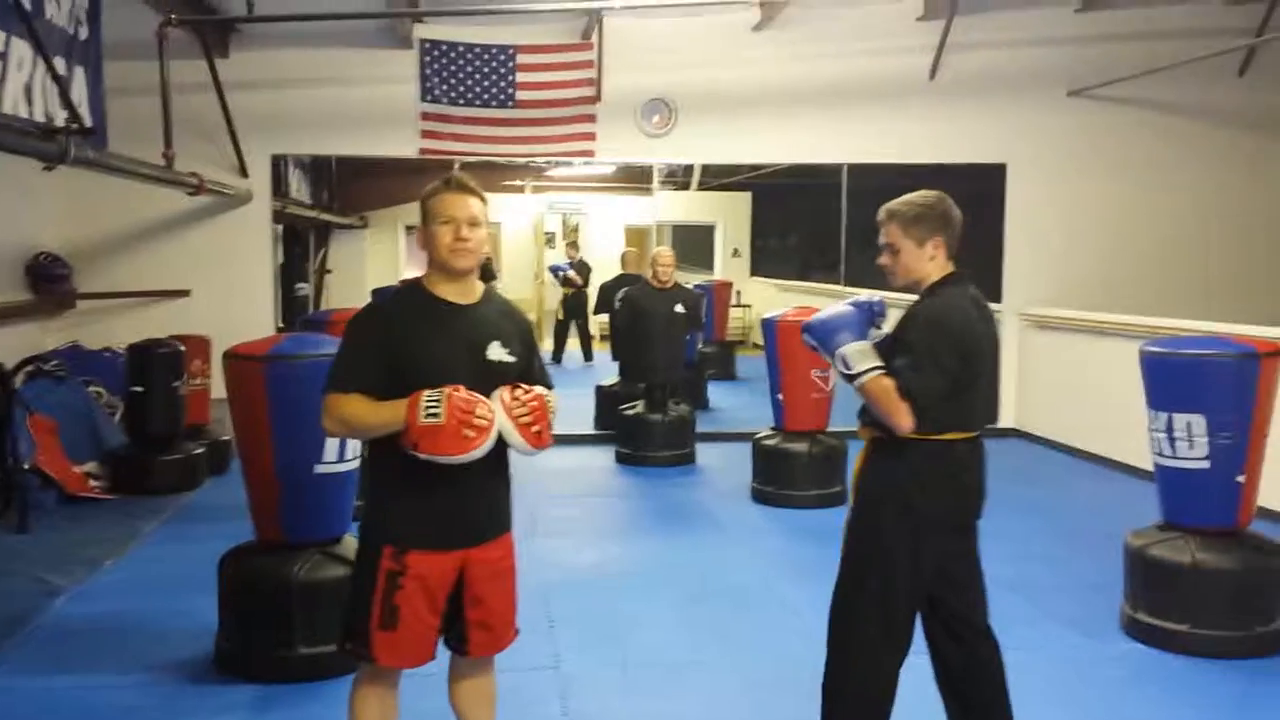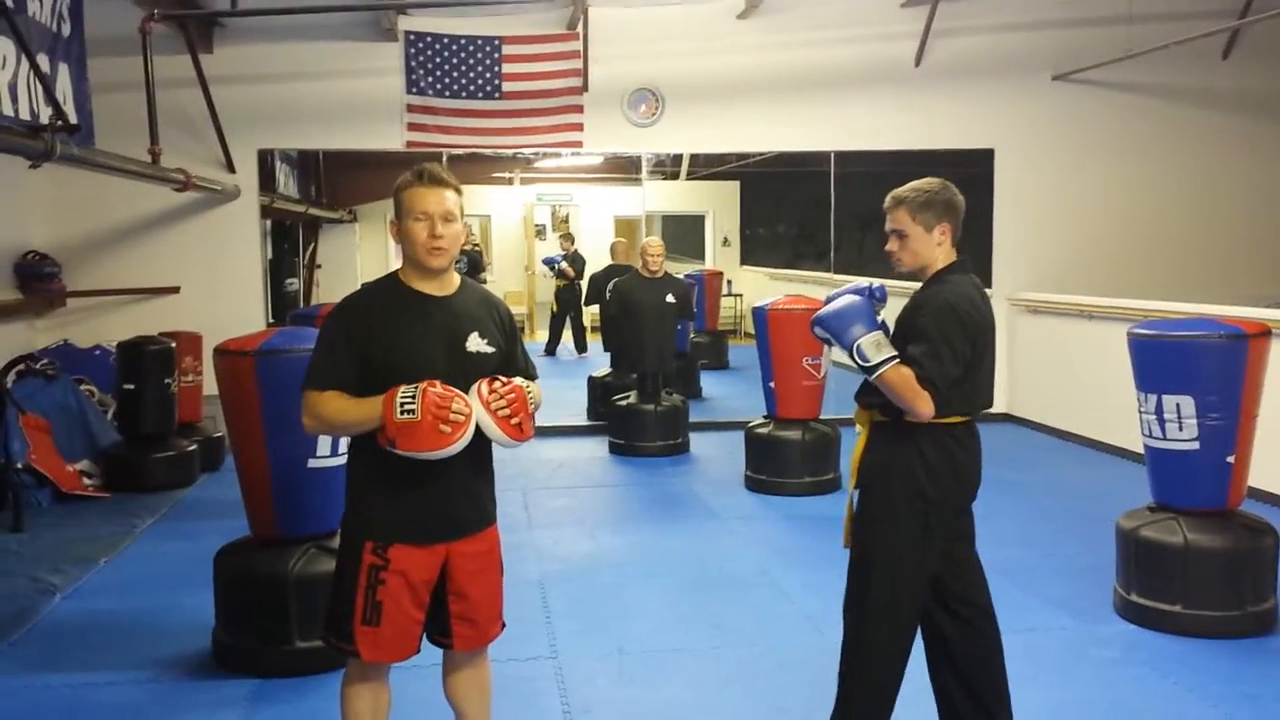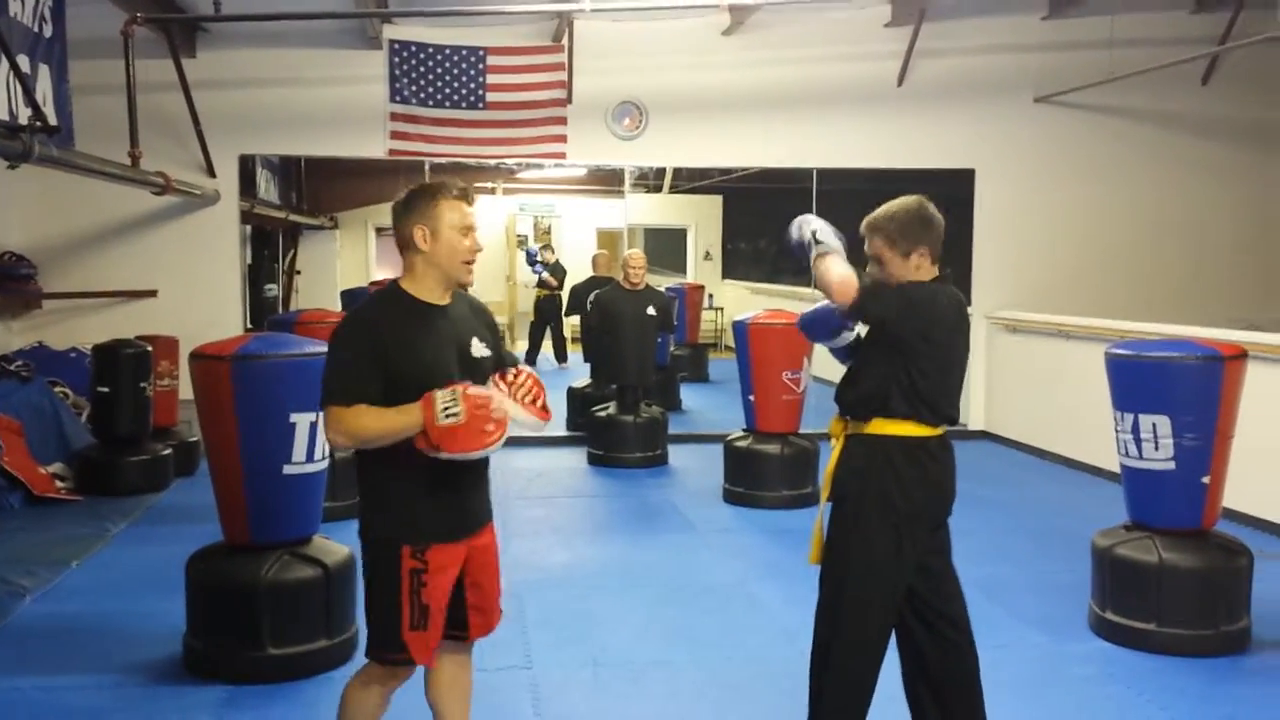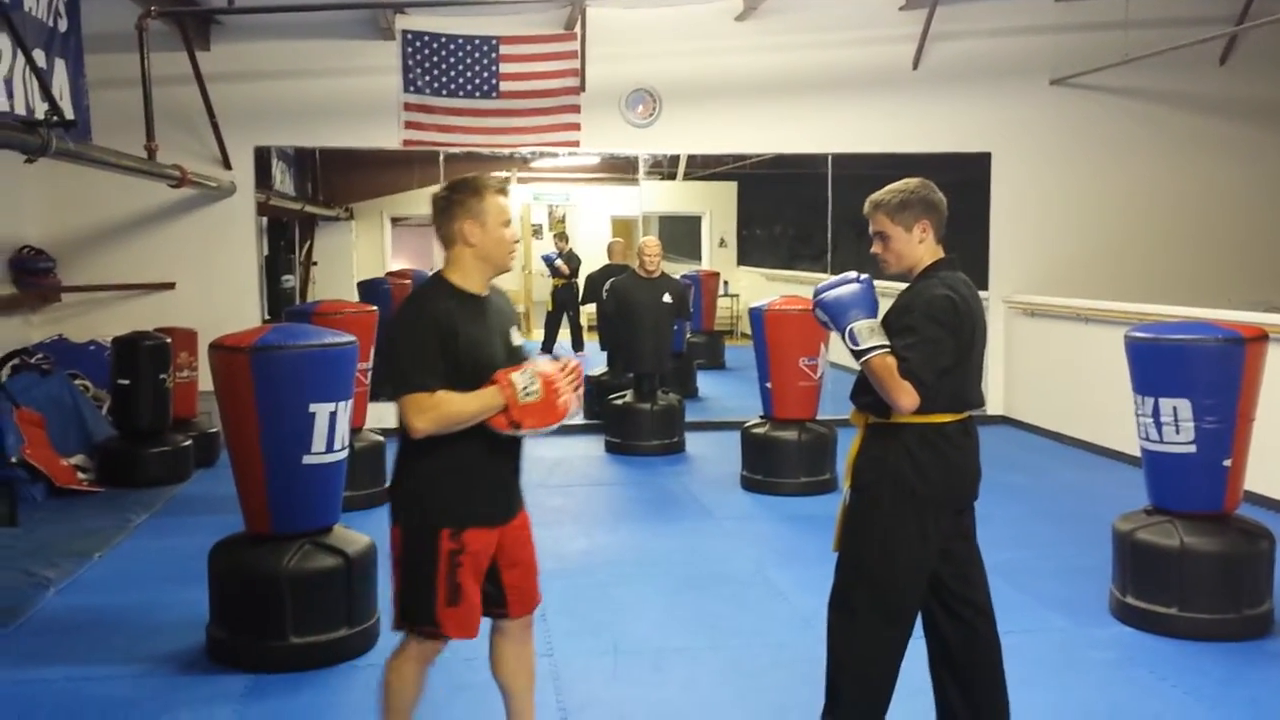
dt=1s
person 1, frame 1
left shoulder: (509, 319)
right shoulder: (384, 317)
left elbow: (540, 398)
right elbow: (337, 415)
left wrist: (538, 409)
right wrist: (413, 411)
left hip: (487, 524)
right hip: (406, 528)
left knee: (478, 652)
right knee: (383, 662)
person 1, frame 2
left shoulder: (490, 309)
right shoulder: (360, 312)
left elbow: (526, 390)
right elbow: (315, 412)
left wrist: (522, 401)
right wrist: (388, 407)
left hip: (472, 518)
right hip: (388, 524)
left knee: (471, 643)
right knee: (371, 656)
person 1, frame 3
left shoulder: (474, 314)
right shoulder: (369, 323)
left elbow: (510, 383)
right elbow: (342, 427)
left wrist: (522, 394)
right wrist: (428, 412)
left hip: (470, 516)
right hip: (405, 527)
left knee: (457, 641)
right knee: (397, 659)
person 1, frame 4
left shoulder: (499, 303)
right shoulder: (424, 312)
right elbow: (421, 416)
left wrist: (550, 382)
right wrist: (510, 393)
left hip: (500, 501)
right hip: (439, 510)
left knee: (516, 619)
right knee: (425, 635)
person 2, frame 1
left shoulder: (936, 317)
right shoulder: (966, 306)
left elbow: (903, 414)
left wrist: (852, 350)
right wrist: (871, 340)
left hip: (913, 483)
right hip: (948, 478)
left knee: (867, 623)
right knee: (959, 618)
person 2, frame 2
left shoulder: (944, 303)
right shoulder: (957, 292)
left elbow: (920, 401)
left wrist: (864, 341)
right wrist: (871, 326)
left hip: (915, 465)
right hip: (938, 462)
left knee: (879, 606)
right knee: (953, 597)
person 2, frame 3
left shoulder: (928, 307)
right shoulder: (933, 305)
left elbow: (843, 288)
right elbow: (884, 363)
left wrist: (819, 238)
right wrist: (842, 337)
left hip: (889, 472)
right hip: (914, 467)
left knee: (852, 613)
right knee: (929, 605)
person 2, frame 4
left shoulder: (932, 300)
right shoulder: (952, 289)
left elbow: (904, 393)
left wrist: (859, 327)
right wrist: (860, 319)
left hip: (909, 465)
right hip: (941, 459)
left knee: (866, 606)
right knee: (956, 598)
